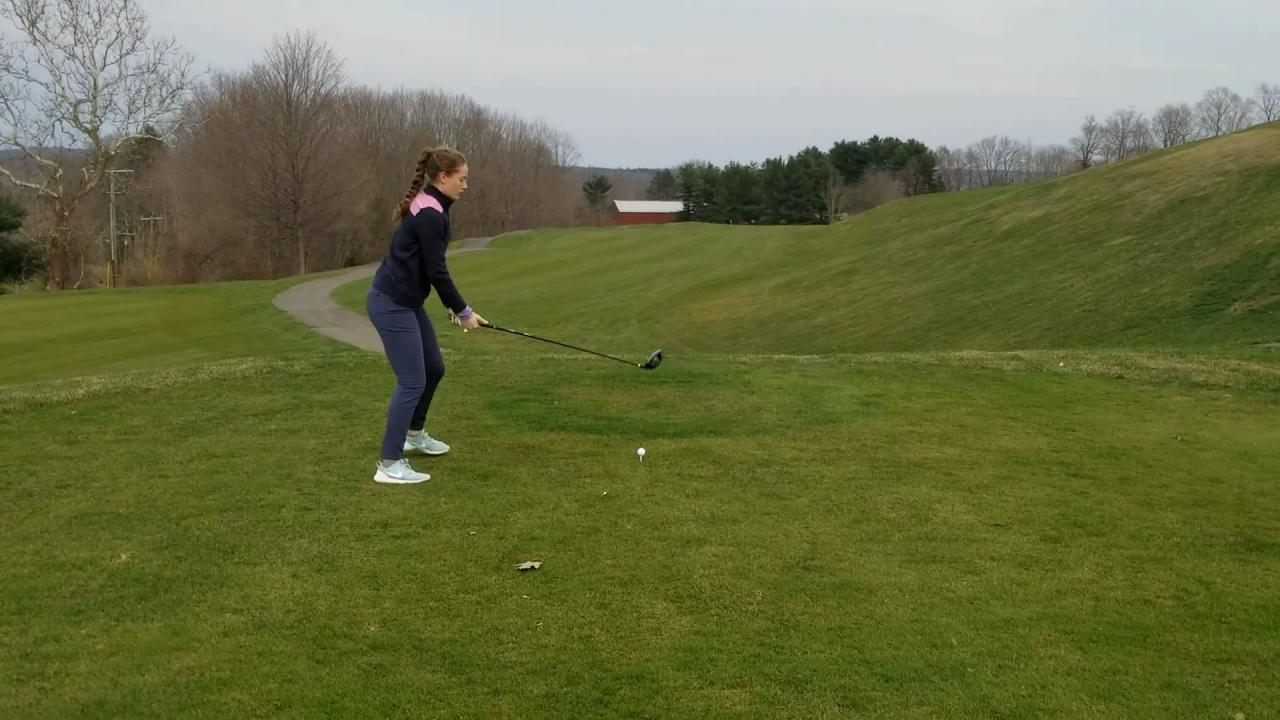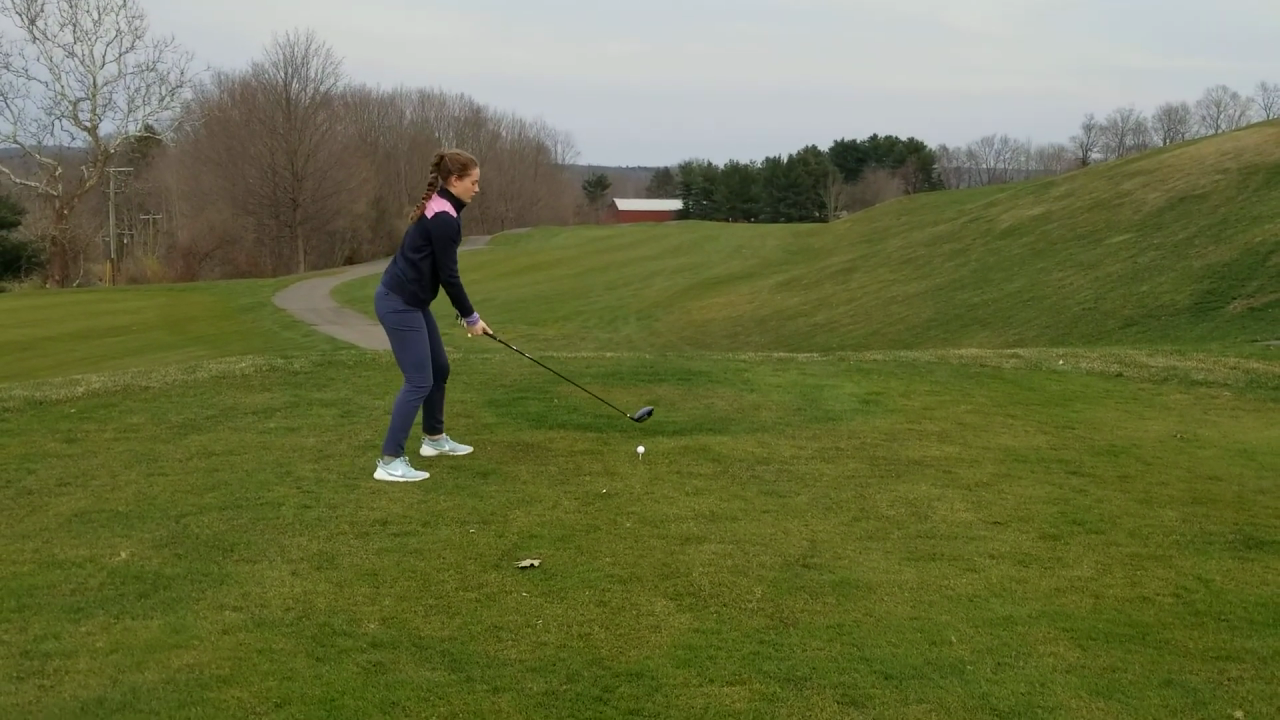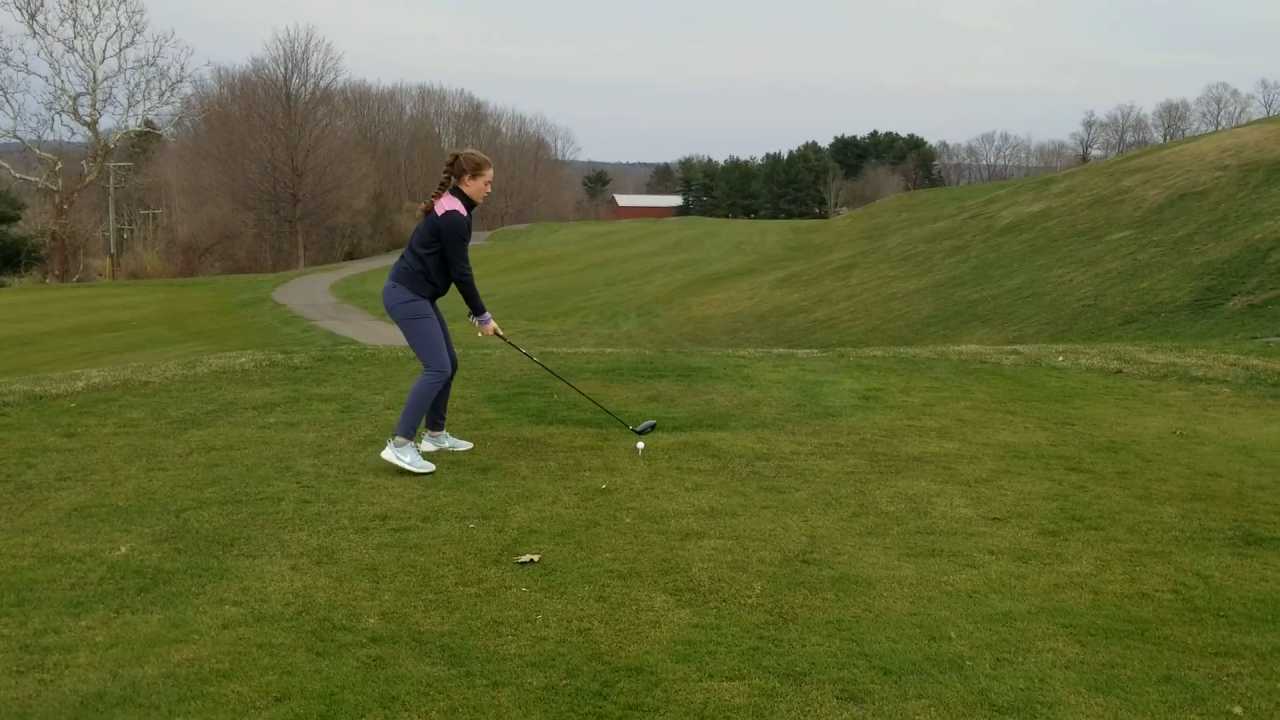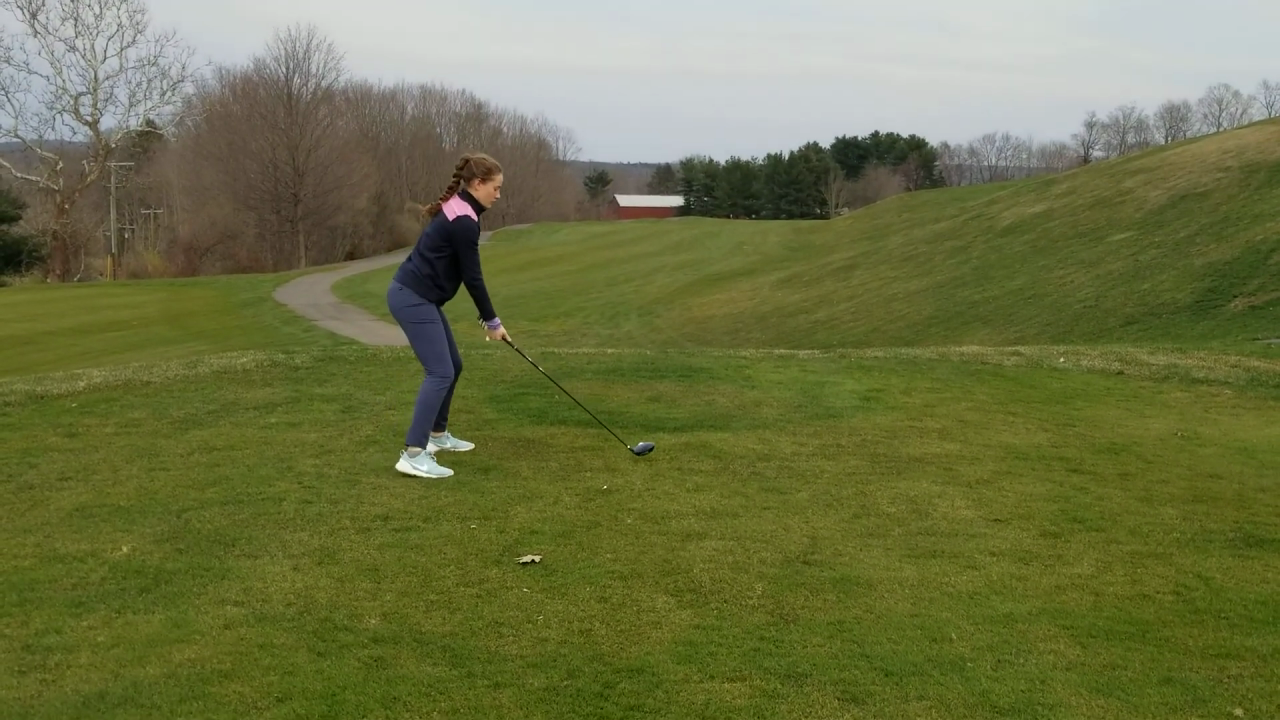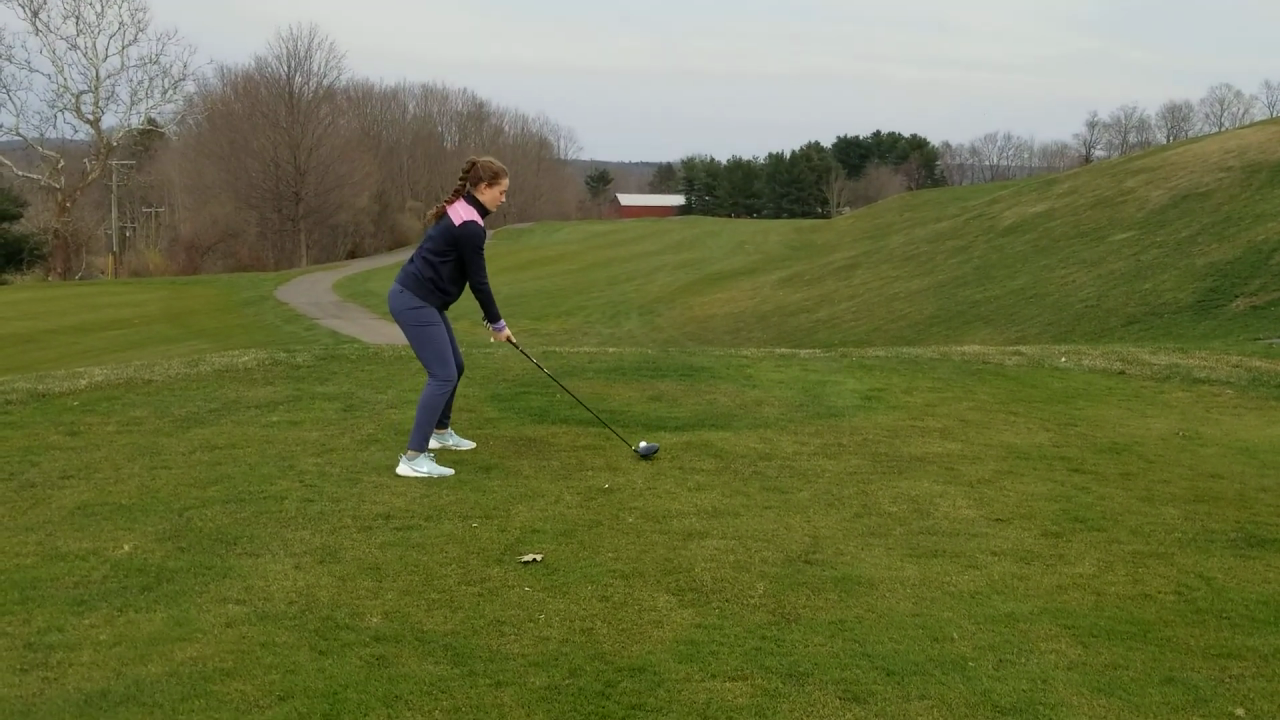
dt=0.2s
person 1, frame 1
left shoulder: (430, 208)
right shoulder: (430, 215)
left elbow: (431, 269)
right elbow: (437, 271)
left wrist: (455, 308)
right wrist: (463, 311)
left hip: (405, 300)
right hip: (391, 303)
left knee: (434, 369)
right knee: (412, 381)
left ankle: (414, 433)
right ankle: (389, 464)
person 1, frame 2
left shoulder: (441, 209)
right shoulder: (443, 219)
left elbow: (442, 271)
right elbow: (448, 275)
left wrist: (465, 313)
right wrist: (471, 317)
left hip: (410, 300)
right hip: (399, 302)
left knee: (440, 369)
right knee: (418, 380)
left ankle: (434, 439)
right ankle: (390, 460)
person 1, frame 3
left shoulder: (450, 207)
right shoulder: (453, 217)
left elbow: (455, 269)
right elbow: (461, 272)
left wrist: (477, 312)
right wrist: (483, 316)
left hip: (415, 293)
right hip: (406, 295)
left knee: (448, 363)
right knee: (437, 367)
left ankle: (435, 434)
right ankle: (400, 443)
person 1, frame 4
left shoulder: (455, 208)
right shoulder: (464, 222)
left elbow: (463, 272)
right elbow: (472, 276)
left wrist: (486, 317)
right wrist: (492, 321)
left hip: (418, 295)
right hip: (412, 299)
left knee: (452, 366)
right knee: (441, 372)
left ankle: (437, 434)
right ankle: (413, 454)
person 1, frame 5
left shoulder: (459, 210)
right shoulder: (470, 226)
left elbow: (468, 275)
right elbow: (478, 280)
left wrist: (490, 318)
right wrist: (497, 323)
left hip: (420, 297)
right hip: (414, 301)
left knee: (454, 366)
right knee: (442, 375)
left ankle: (440, 432)
right ankle: (413, 457)
